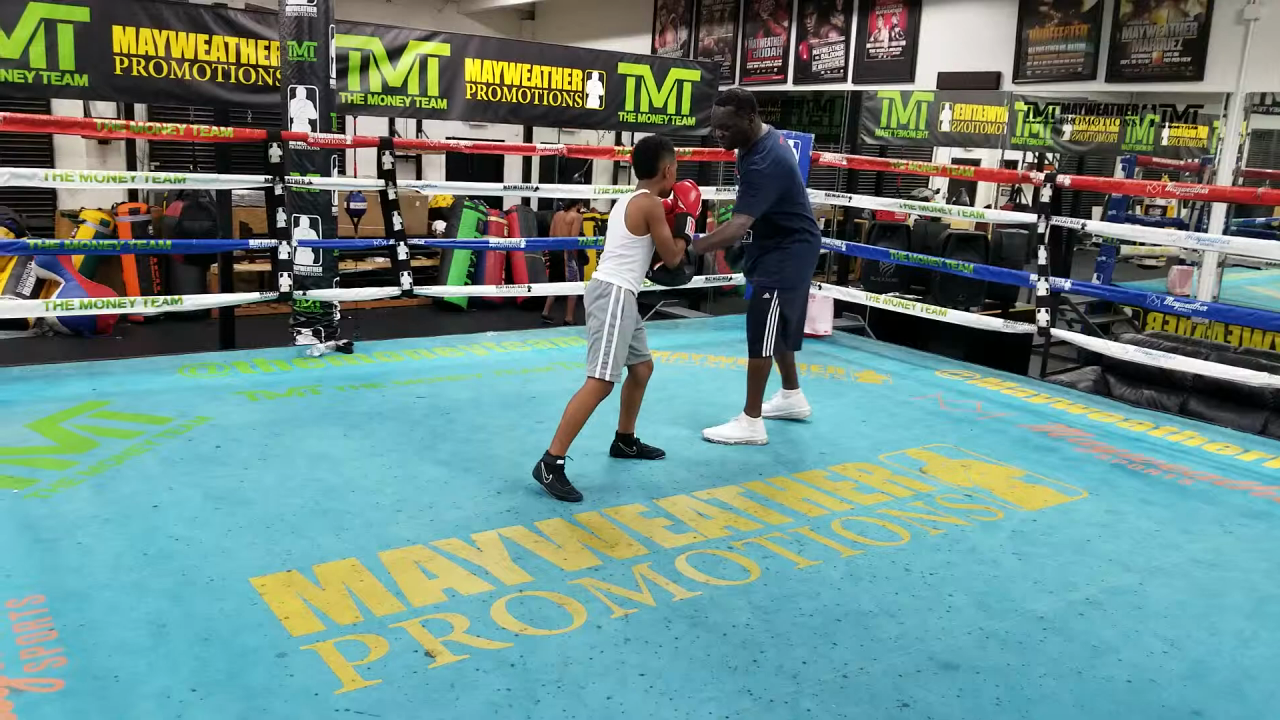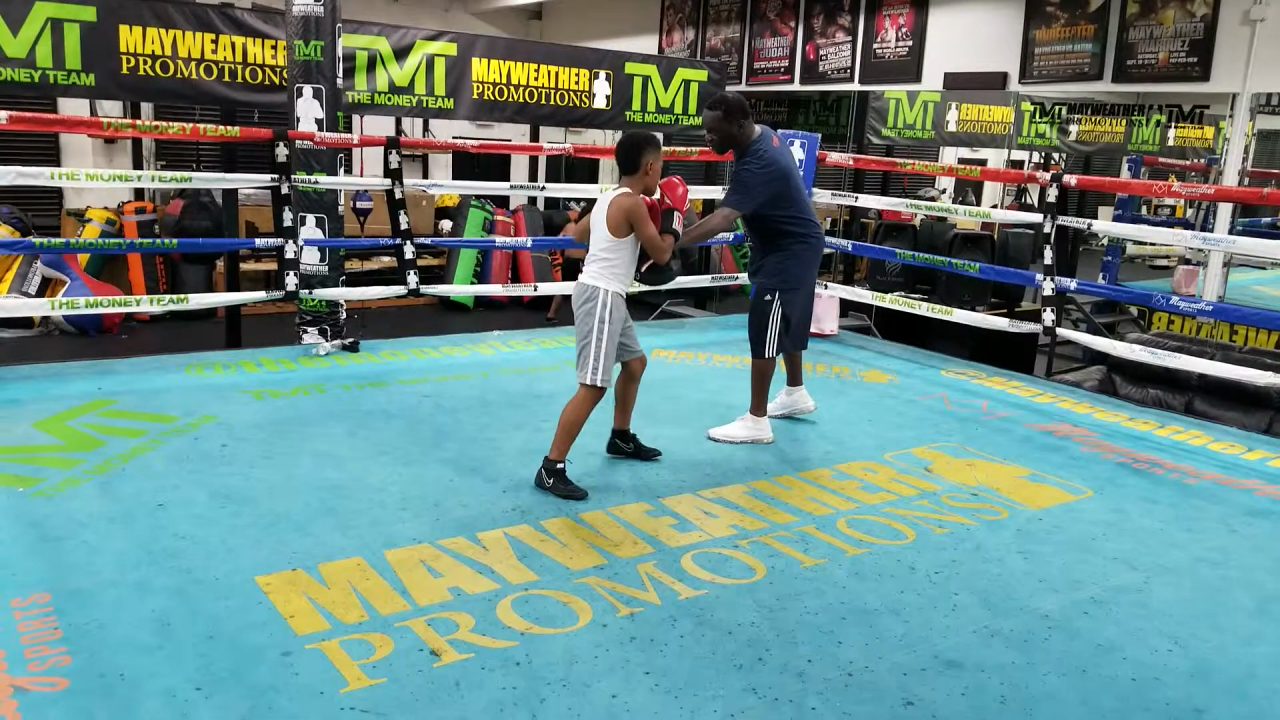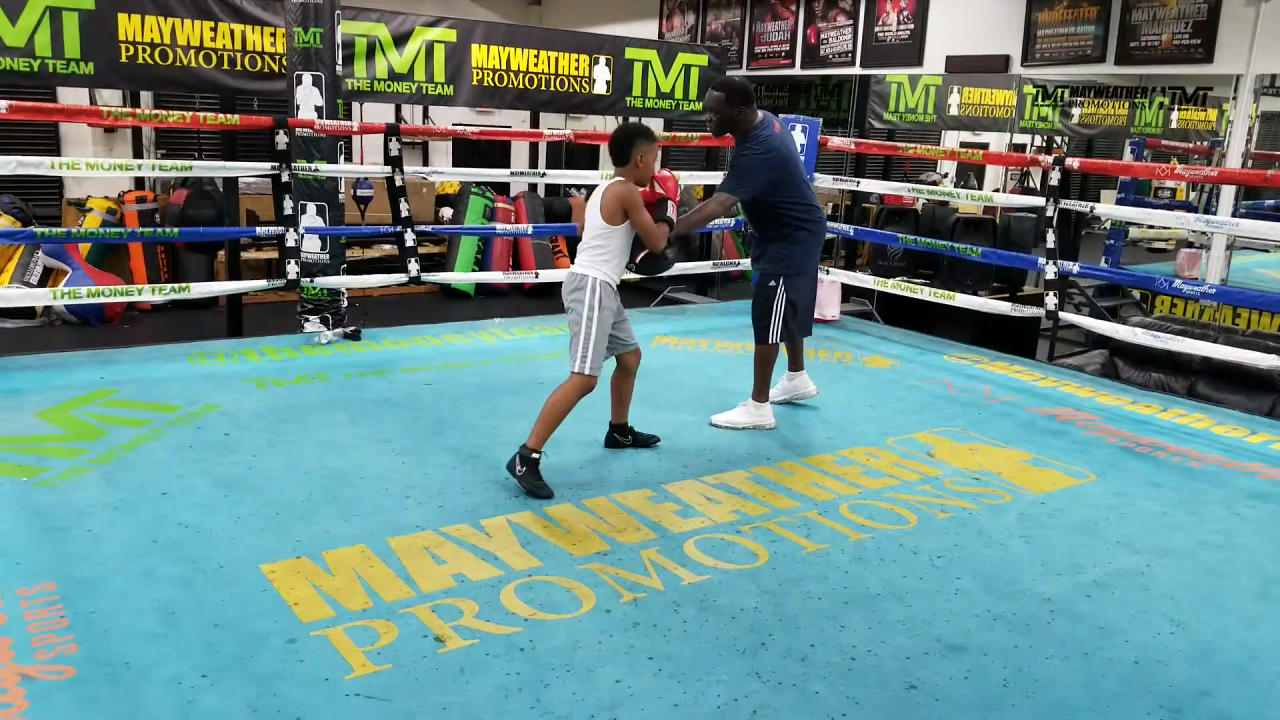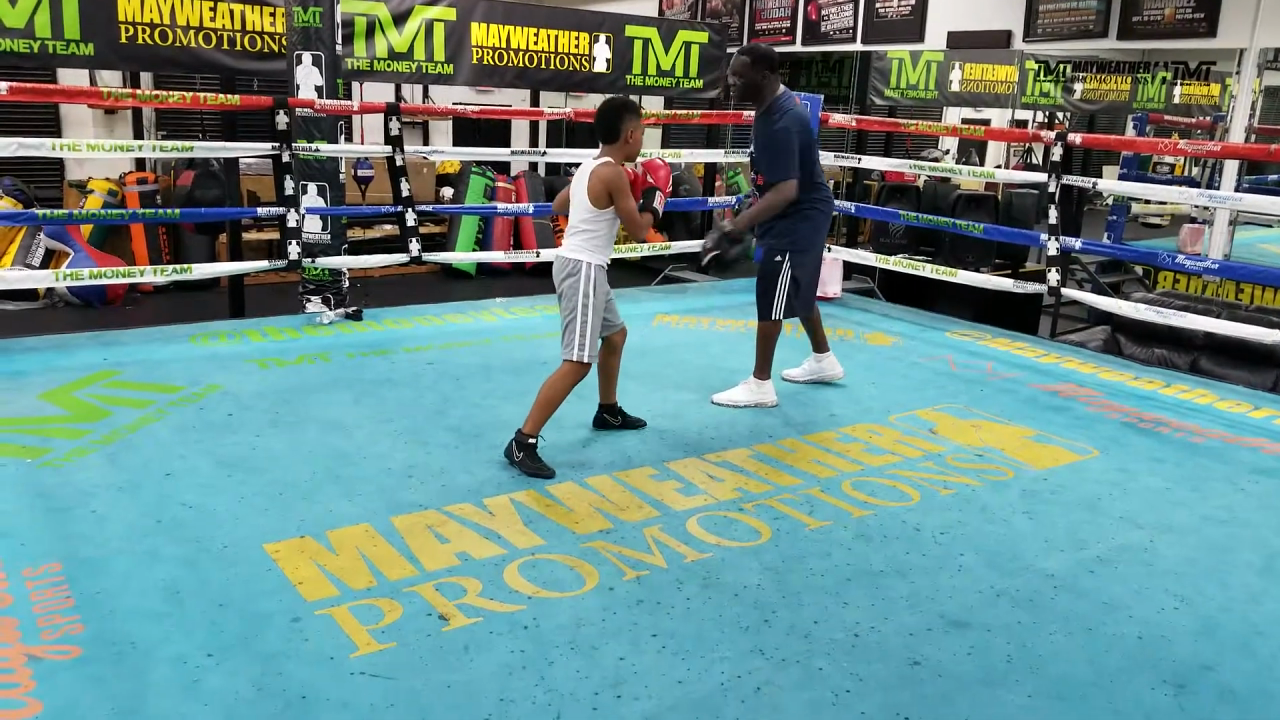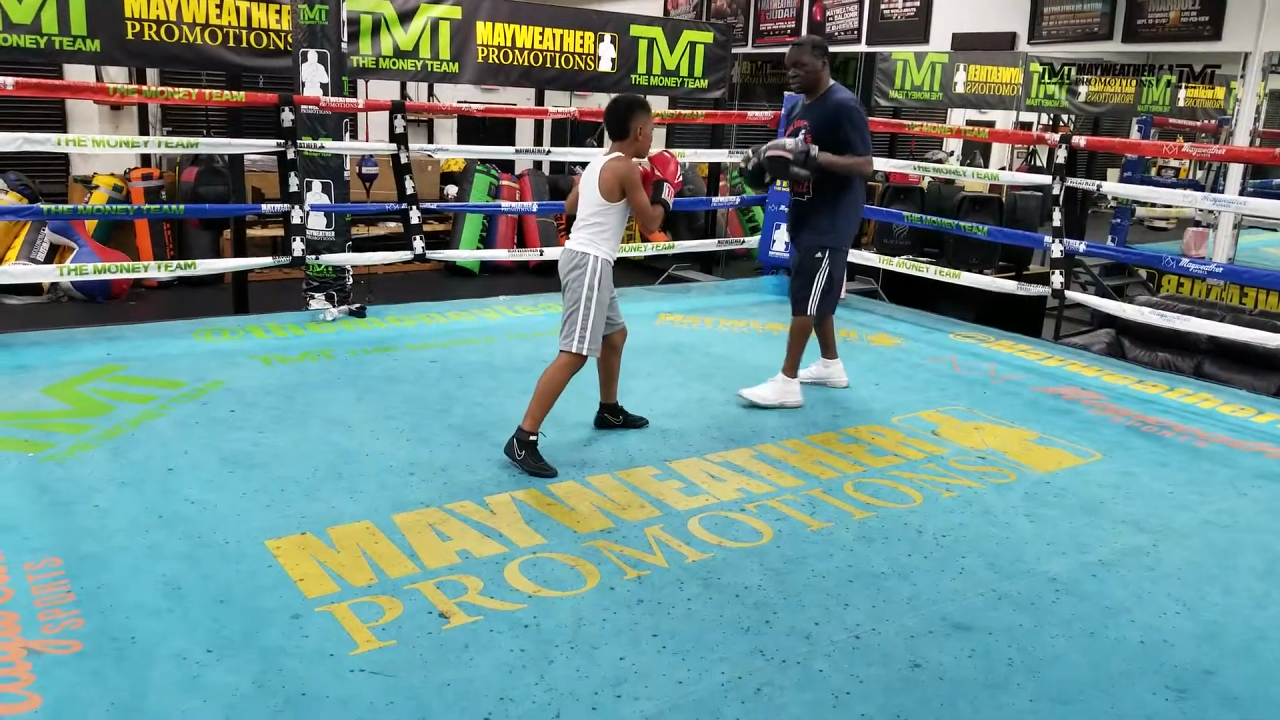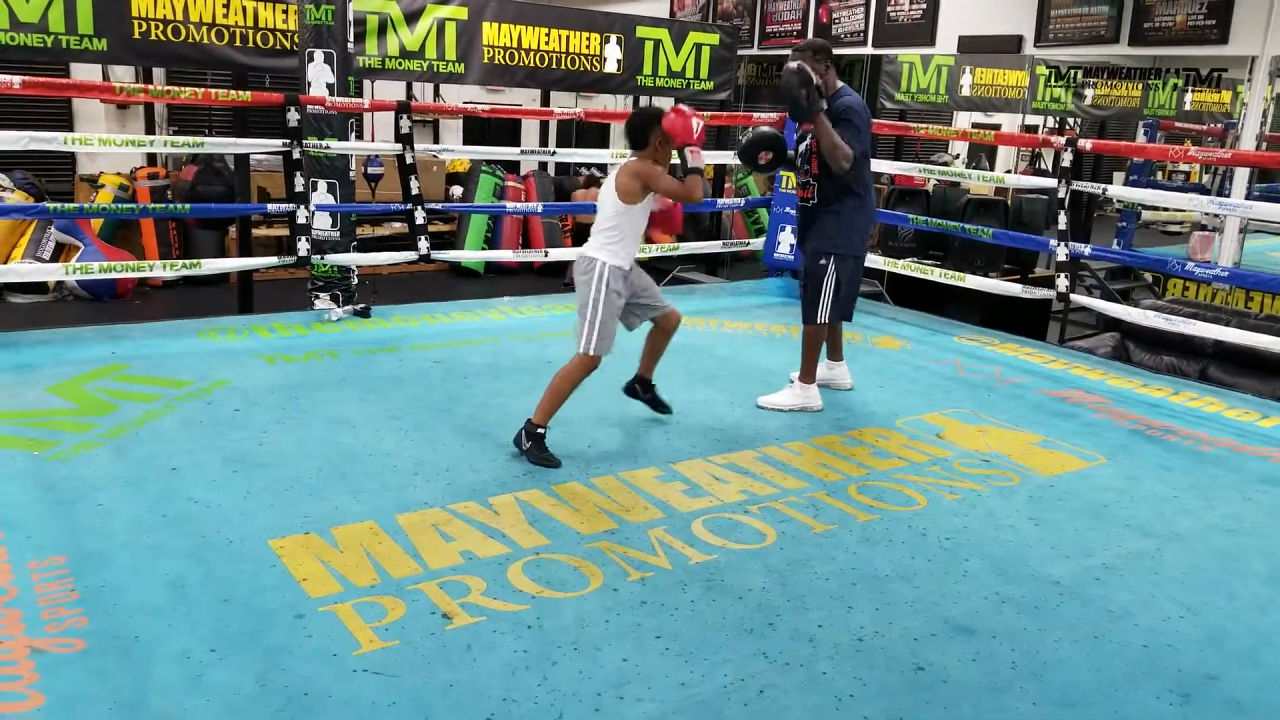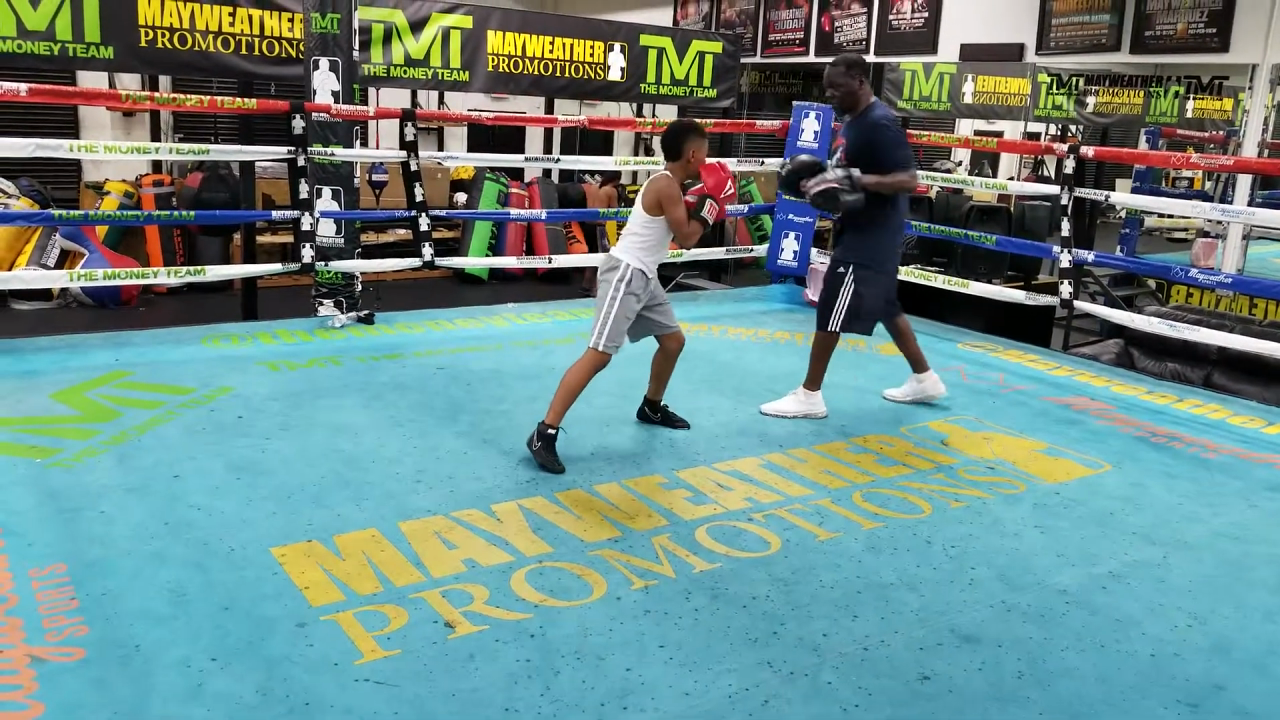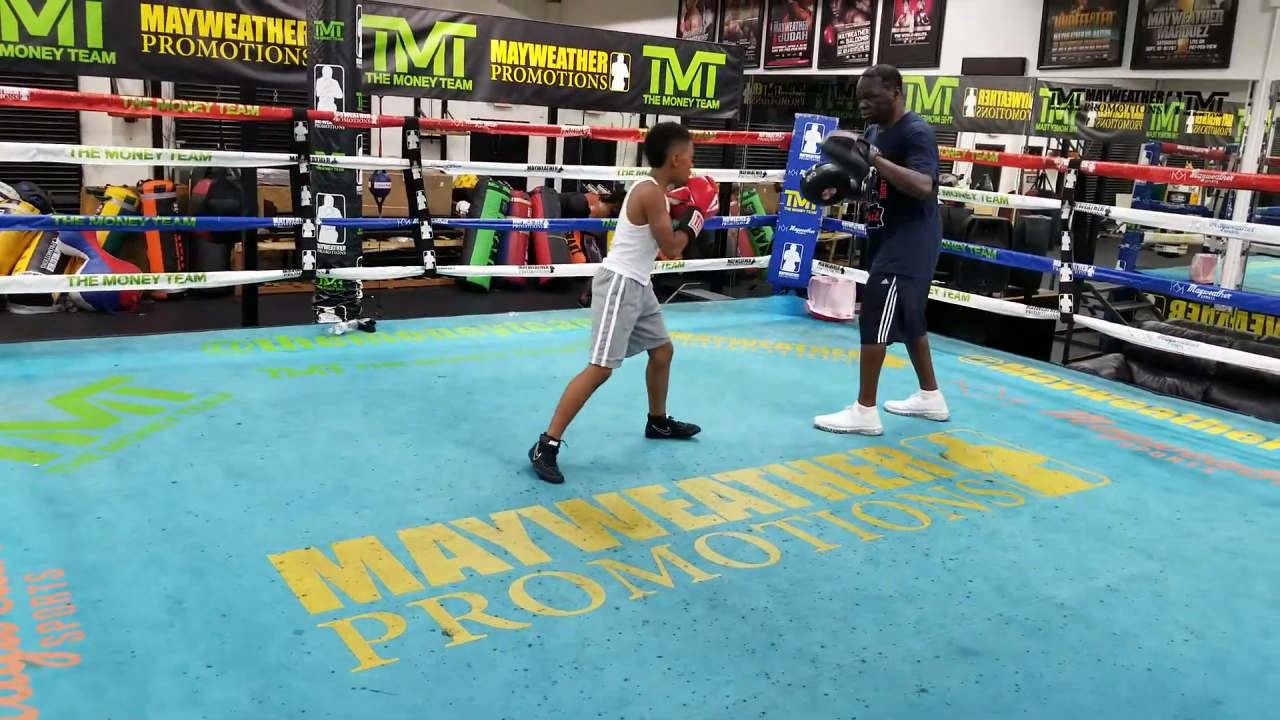
dt=0.5s
person 1, frame 1
left shoulder: (627, 201)
right shoulder: (650, 204)
right elbow: (672, 257)
right wrist: (686, 218)
left hip: (617, 294)
right hip: (614, 295)
left knee: (641, 367)
right knee: (600, 382)
left ankle: (625, 441)
right ankle: (550, 463)
person 1, frame 2
left shoulder: (609, 198)
right shoulder: (632, 203)
left elbow: (577, 235)
right elbow: (660, 254)
right wrist: (673, 213)
left hip: (607, 296)
right hip: (601, 296)
left knee: (635, 363)
right knee: (593, 386)
left ankle: (621, 438)
right ankle: (550, 469)
person 1, frame 3
left shoulder: (605, 190)
right shoulder: (627, 192)
left elbow: (584, 228)
right elbow: (656, 243)
right wrist: (666, 204)
left hip: (601, 287)
right hip: (591, 287)
left knee: (630, 355)
right knee: (584, 377)
left ankle: (620, 431)
right ankle: (526, 457)
person 1, frame 4
left shoulder: (588, 167)
right shoulder: (613, 174)
left elbow: (558, 207)
right elbow: (638, 231)
right wrist: (655, 194)
left hip: (583, 266)
right hip: (583, 269)
left knee: (615, 335)
right knee: (577, 362)
left ankle: (608, 412)
right ankle: (522, 443)
person 1, frame 5
left shoulder: (598, 165)
right shoulder: (625, 168)
left elbow: (570, 207)
right elbow: (650, 224)
right wrist: (665, 185)
left hip: (586, 259)
right hip: (590, 263)
left knee: (615, 336)
right knee: (574, 355)
left ankle: (609, 411)
right ankle: (523, 440)
person 1, frame 6
left shoulder: (631, 171)
right shoulder: (637, 171)
right elbow: (693, 194)
left wrist: (659, 213)
right wrist: (690, 149)
left hip: (623, 268)
right hip: (602, 268)
left knee: (668, 319)
right knee: (589, 357)
left ankle: (641, 383)
right ankle: (533, 432)
person 1, frame 7
left shoulder: (667, 182)
right shoulder: (666, 186)
right elbow: (686, 239)
left wrist: (704, 200)
right wrist: (711, 200)
left hip: (643, 275)
right hip: (624, 273)
left knee: (673, 340)
right knee: (598, 355)
left ankle: (652, 407)
right ankle: (544, 433)
person 1, frame 8
left shoulder: (651, 189)
right shoulder: (650, 192)
right elbow: (671, 249)
left wrist: (676, 209)
right wrist: (696, 212)
left hip: (637, 284)
right hip: (617, 284)
left knee: (662, 352)
right knee: (600, 368)
left ankle: (658, 421)
right ankle: (547, 445)
person 2, frame 1
left shoulder: (765, 161)
right shoulder: (759, 141)
left elbow: (738, 225)
left wrist: (690, 248)
left hip: (788, 250)
right hip: (778, 245)
left knee: (762, 330)
right knee: (777, 325)
left ankle: (751, 422)
right ankle: (792, 397)
person 2, frame 2
left shoulder: (759, 164)
right shoulder: (763, 135)
left elbow: (721, 219)
left wrist: (672, 243)
left hip: (790, 250)
right hip: (791, 244)
left knee: (764, 330)
right knee: (786, 322)
left ankle: (756, 421)
right ankle: (796, 394)
person 2, frame 3
left shoulder: (760, 150)
right shoulder: (764, 121)
left elbow: (718, 204)
left wrist: (668, 231)
left hip: (792, 237)
right hip: (790, 231)
left knee: (768, 316)
right knee: (786, 310)
left ankle: (758, 407)
right ankle: (797, 379)
person 2, frame 4
left shoulder: (782, 121)
right shoulder: (771, 107)
left elbow: (785, 192)
left wrist: (733, 226)
right wrist: (748, 216)
left hip: (800, 217)
right hip: (797, 217)
left knee: (771, 296)
right knee: (797, 290)
left ankle: (760, 385)
right ankle: (823, 360)
person 2, frame 5
left shoulder: (843, 105)
right shoulder: (799, 106)
left elbow: (864, 166)
left wrist: (813, 156)
right wrist: (769, 160)
left hip: (833, 215)
right hip: (807, 213)
left knee: (806, 295)
right knee: (816, 292)
left ankle: (787, 382)
right ankle: (830, 365)
person 2, frame 6
left shoulder: (848, 107)
right shoulder: (815, 104)
left elbow: (842, 162)
left wrist: (815, 110)
left hip: (844, 216)
right hip: (821, 214)
left knee: (817, 298)
right knee: (827, 295)
left ankle: (805, 388)
right ankle: (835, 367)
person 2, frame 7
left shoulder: (881, 123)
right shoulder: (853, 121)
left elbow: (908, 182)
left wrist: (858, 180)
right wrist: (826, 181)
left hip: (874, 231)
right hip: (866, 229)
left knee: (831, 309)
right knee: (883, 304)
left ankle: (810, 395)
right ankle: (924, 379)
person 2, frame 8
left shoulder: (916, 133)
right shoulder: (878, 132)
left elbow: (922, 186)
right elbow: (873, 186)
left wrist: (870, 155)
left hip: (910, 241)
right hip: (892, 239)
left knee: (875, 320)
right knee: (908, 319)
left ankle: (864, 411)
right ankle: (930, 397)
